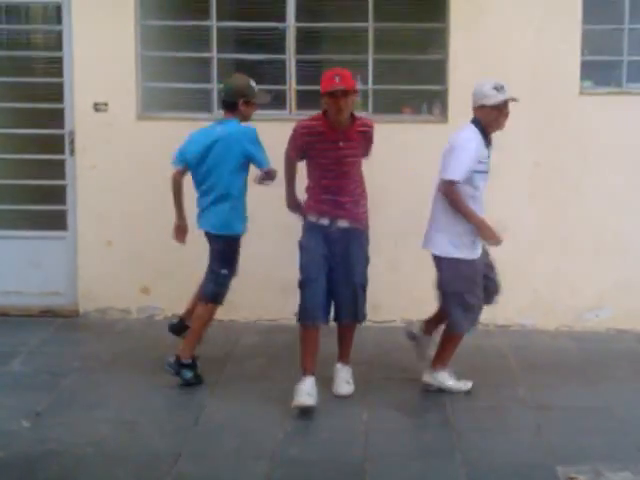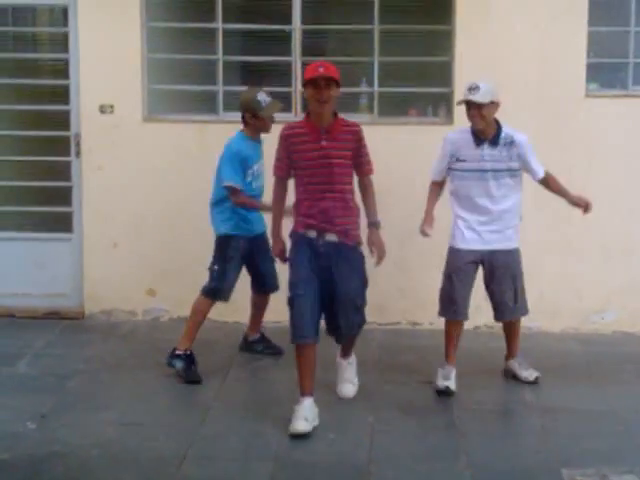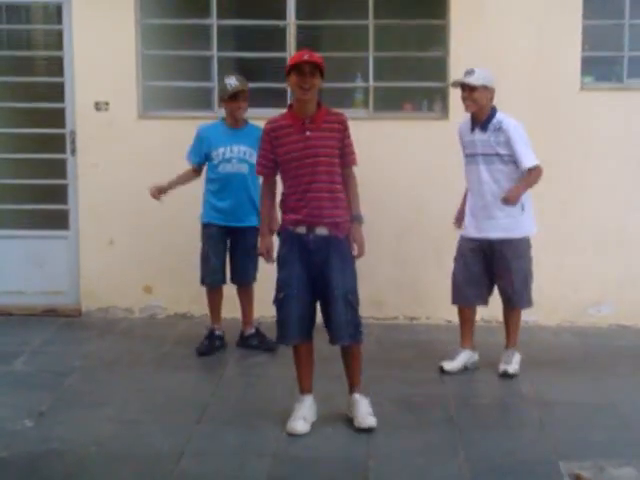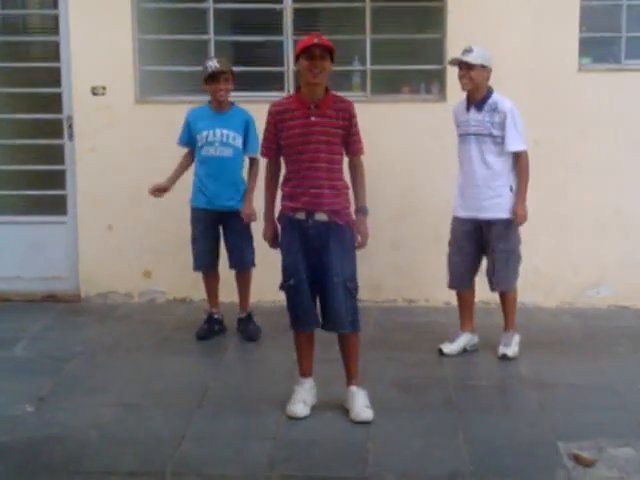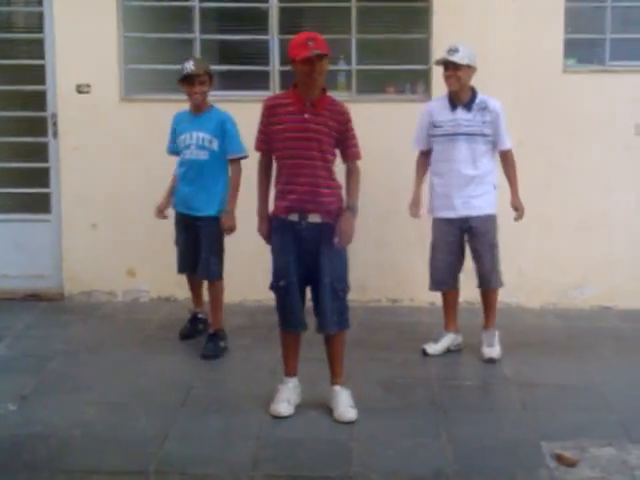
dt=0.3s
person 1, frame 1
left shoulder: (365, 128)
right shoulder: (305, 129)
right elbow: (290, 162)
right wrist: (291, 198)
left hip: (353, 226)
right hip: (317, 225)
left knee: (351, 298)
right knee: (312, 299)
left ankle: (343, 365)
right ankle: (307, 380)
person 1, frame 2
left shoulder: (353, 132)
right shoulder: (290, 134)
left elbow: (365, 180)
right elbow: (281, 184)
left wrist: (374, 227)
right wrist: (276, 232)
left hip: (345, 237)
right hip: (306, 239)
left knee: (348, 312)
right knee: (303, 317)
left ankle: (347, 359)
right ankle: (307, 402)
person 1, frame 3
left shoulder: (338, 123)
right shoulder: (273, 128)
left elbow: (347, 174)
right elbow: (268, 184)
left wrist: (356, 222)
right wrist: (265, 233)
left hip: (334, 232)
right hip: (294, 235)
left knee: (344, 316)
right knee: (295, 317)
left ankle: (357, 396)
right ankle: (306, 400)
person 1, frame 4
left shoulder: (344, 109)
right shoulder: (279, 111)
left elbow: (355, 163)
right elbow: (271, 166)
left wrist: (361, 214)
right wrist: (269, 217)
left hip: (336, 218)
right hip: (295, 220)
left knee: (343, 303)
right knee: (300, 303)
left ankle: (354, 387)
right ankle: (305, 383)
person 1, frame 5
left shoulder: (339, 112)
right shoulder: (273, 107)
left elbow: (352, 167)
right elbow: (265, 162)
left wrist: (349, 212)
right wrist: (262, 211)
left hip: (328, 220)
right hip: (287, 221)
left knee: (333, 303)
right knee: (288, 302)
left ankle: (339, 387)
right ankle: (289, 383)
person 2, frame 1
left shoulder: (483, 141)
right shoulder: (466, 141)
right elbow: (449, 188)
right wrist: (481, 225)
left hip: (469, 239)
right hip: (454, 242)
left knee: (483, 287)
right knee: (464, 307)
left ankle: (425, 330)
right ankle: (437, 370)
person 2, frame 2
left shoulder: (517, 142)
right shoulder: (454, 140)
left elbow: (542, 176)
right elbow: (438, 180)
left wrist: (570, 197)
right wrist: (429, 213)
left hip: (505, 238)
right hip: (466, 237)
left knee: (510, 302)
right knee: (455, 302)
left ankle: (513, 360)
right ankle: (448, 367)
person 2, frame 3
left shoulder: (510, 127)
right shoulder: (464, 130)
left elbow: (534, 169)
left wrist: (518, 190)
right wrist: (463, 206)
left hip: (510, 227)
right hip: (474, 226)
left knee: (514, 289)
right knee: (465, 287)
left ankle: (511, 351)
right ankle: (467, 350)
person 2, frame 4
left shoulder: (504, 108)
right shoulder: (459, 110)
left elbow: (521, 156)
left wrist: (521, 200)
left hip: (498, 207)
right hip: (465, 207)
left knee: (503, 271)
right knee: (460, 270)
left ankle: (510, 333)
right ankle: (467, 333)
person 2, frame 5
left shoulder: (492, 108)
right shoulder: (431, 110)
left elbow: (505, 152)
right elbow: (424, 153)
left wrist: (515, 193)
right wrist: (417, 190)
left hip: (481, 205)
right hip: (444, 205)
left knee: (487, 270)
right knee: (445, 271)
left ankle: (490, 332)
right ankle: (451, 333)
person 3, frame 1
left shoulder: (198, 135)
right shoulder: (246, 133)
left elbow: (177, 176)
right elbow: (268, 175)
left wrist: (180, 218)
right wrist: (269, 176)
left hip: (211, 219)
right hip: (228, 224)
left knee: (217, 277)
right knee: (213, 291)
left ankle: (188, 320)
right ankle: (183, 359)
person 3, frame 2
left shoulder: (255, 144)
right shoulder: (237, 150)
right elbow: (236, 196)
right wrist: (275, 209)
left hip: (253, 228)
right hip: (232, 229)
left knee: (266, 283)
right knee: (215, 289)
left ankle: (253, 337)
right ankle: (182, 351)
person 3, frame 3
left shoulder: (259, 134)
right shoulder: (207, 133)
right elbow: (195, 170)
left wrist: (270, 213)
right wrist: (168, 186)
left hip: (248, 219)
right hip: (214, 218)
left knee: (245, 277)
right knee: (213, 278)
left ankle: (249, 331)
right ankle: (215, 331)
person 3, frame 4
left shoulder: (244, 118)
right shoulder: (194, 117)
left elbow: (253, 162)
left wrist: (248, 200)
right wrist: (169, 182)
left hip: (235, 203)
right hip: (203, 203)
left knee: (243, 261)
right knee: (206, 262)
left ankle: (244, 315)
right ankle: (214, 316)
person 3, frame 5
left shoulder: (222, 120)
right shoulder: (178, 120)
left elbow: (235, 166)
left wrist: (230, 210)
right wrist: (167, 197)
left hip: (211, 210)
right hip: (183, 208)
left knee: (212, 270)
right knee: (189, 266)
left ankle: (217, 331)
right ankle: (199, 314)
